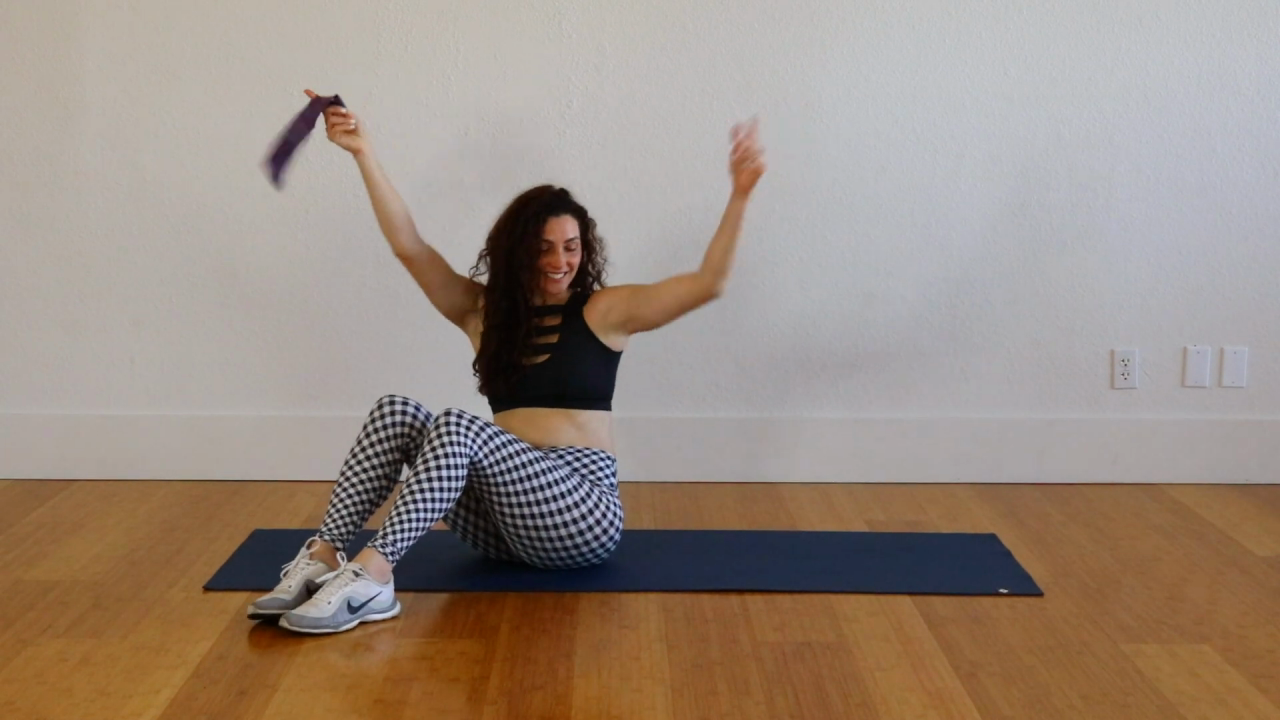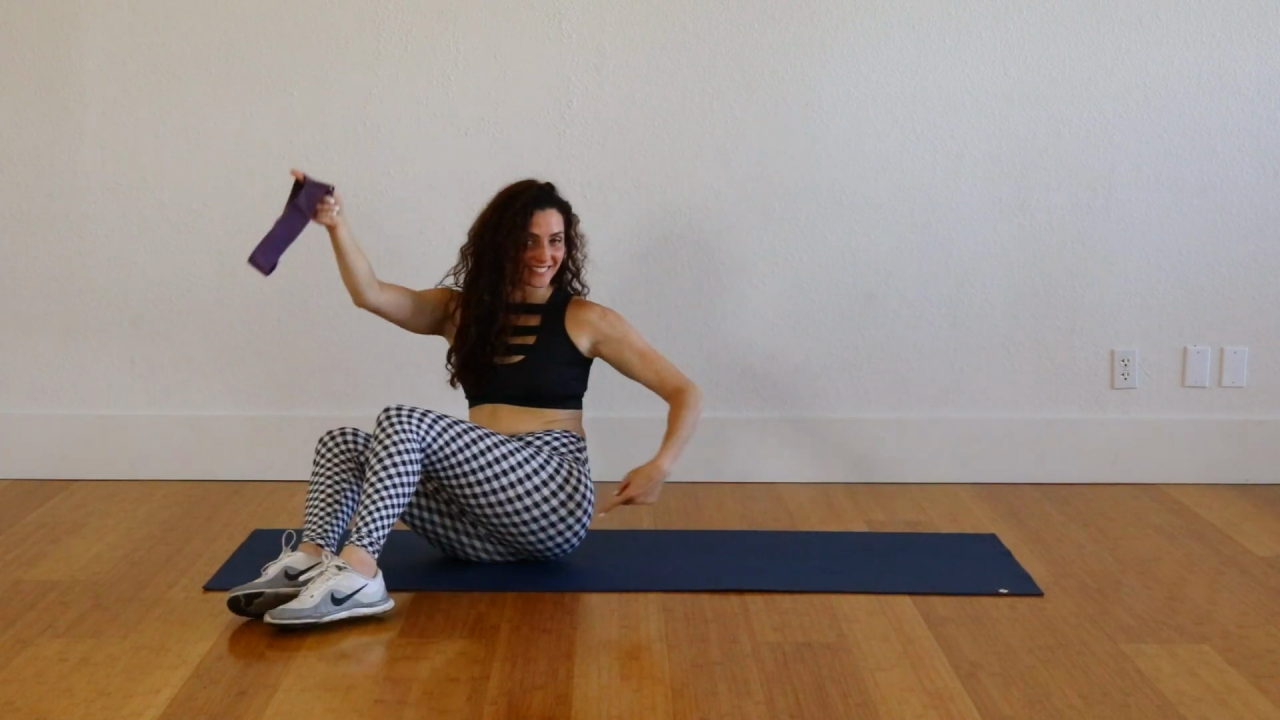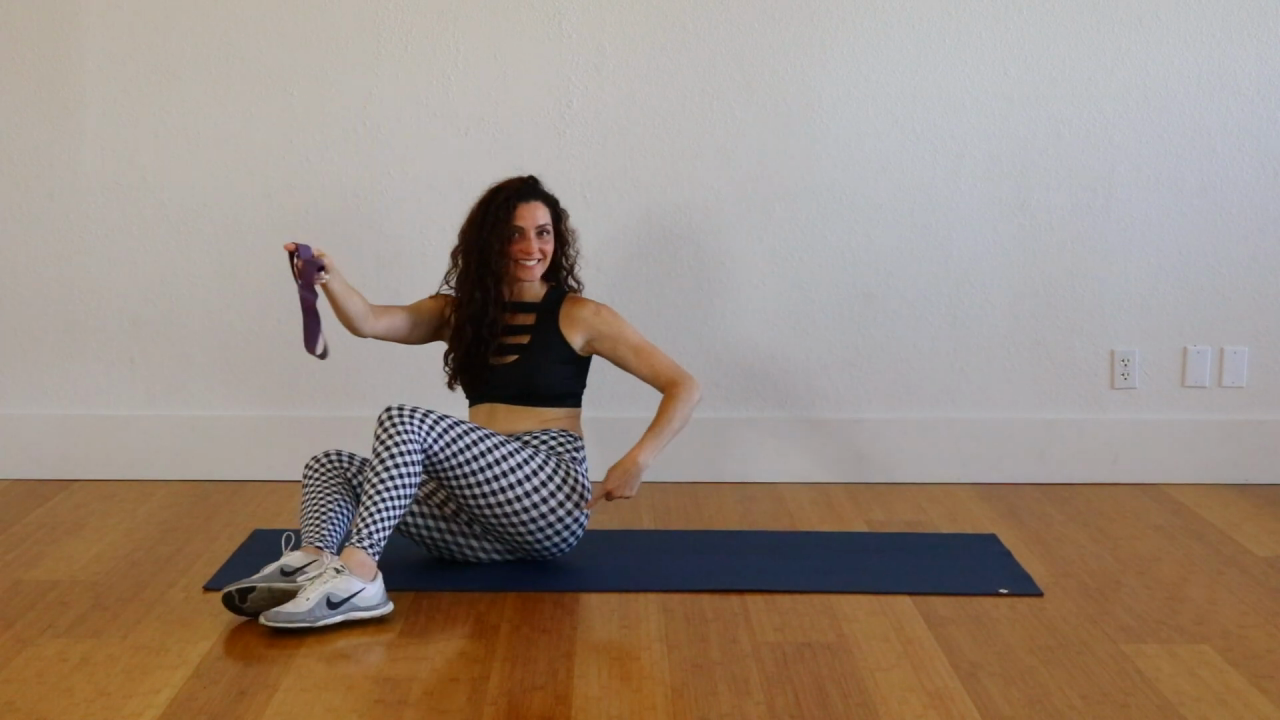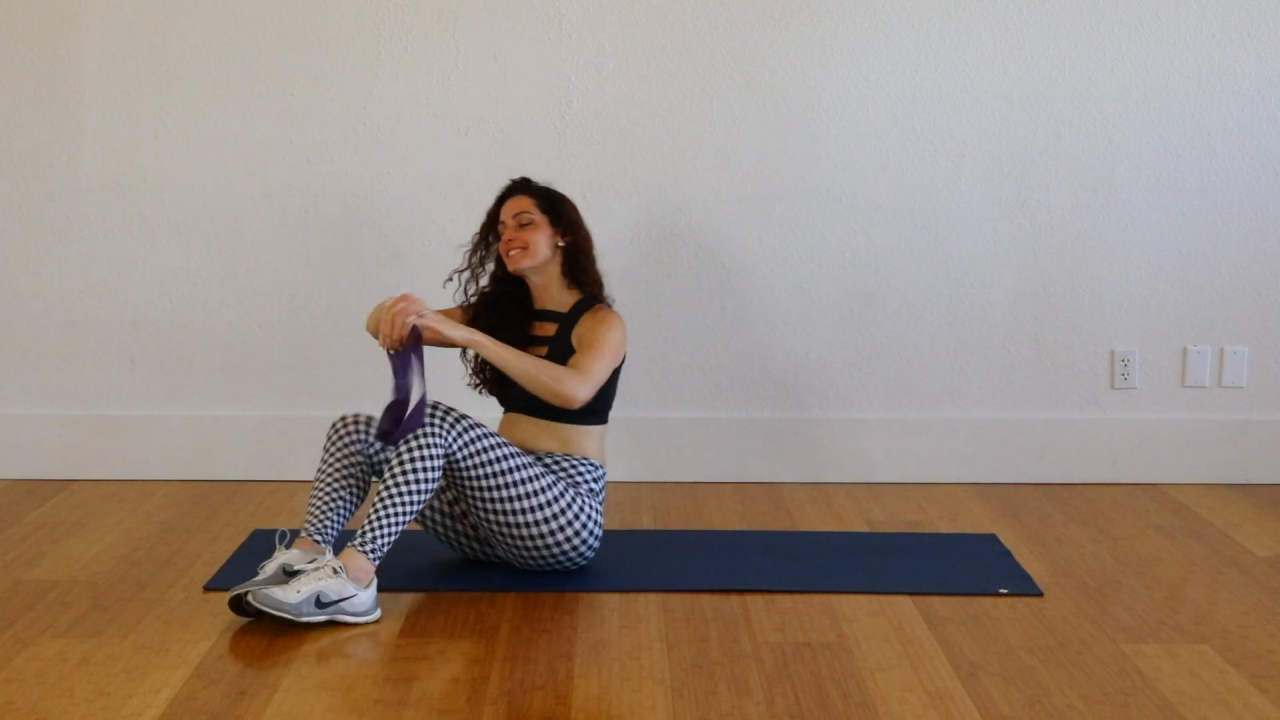
dt=0.4s
person 1, frame 1
left shoulder: (605, 311)
right shoulder: (483, 310)
left elbow: (708, 284)
right elbow: (408, 245)
left wrist: (741, 191)
right wrist: (364, 157)
left hip: (582, 517)
right hip: (504, 517)
left knee: (458, 428)
right knee: (394, 412)
left ankle: (371, 575)
right ankle: (322, 561)
person 1, frame 2
left shoulder: (587, 320)
right shoulder: (460, 309)
left elbow: (686, 393)
right elbow: (370, 294)
left wrist: (660, 466)
right wrist: (336, 227)
left hip: (552, 507)
right hip: (486, 520)
left knee: (402, 423)
right knee: (340, 444)
left ankle: (356, 570)
right ankle: (310, 561)
person 1, frame 3
left shoulder: (581, 316)
right shoulder: (458, 311)
left elbow: (685, 388)
right elbow: (365, 323)
left wrist: (639, 458)
right wrist: (329, 280)
left hip: (551, 503)
right hip: (486, 511)
left knee: (403, 420)
right knee: (329, 466)
left ankle: (356, 573)
right ankle: (313, 564)
person 1, frame 4
left shoulder: (601, 323)
right shoulder: (502, 312)
left elbow: (573, 393)
left wrist: (470, 338)
right wrist: (398, 311)
left hip: (567, 520)
right hip: (496, 507)
left knee: (434, 420)
right knee: (355, 430)
left ankle: (353, 576)
right ankle: (308, 554)
